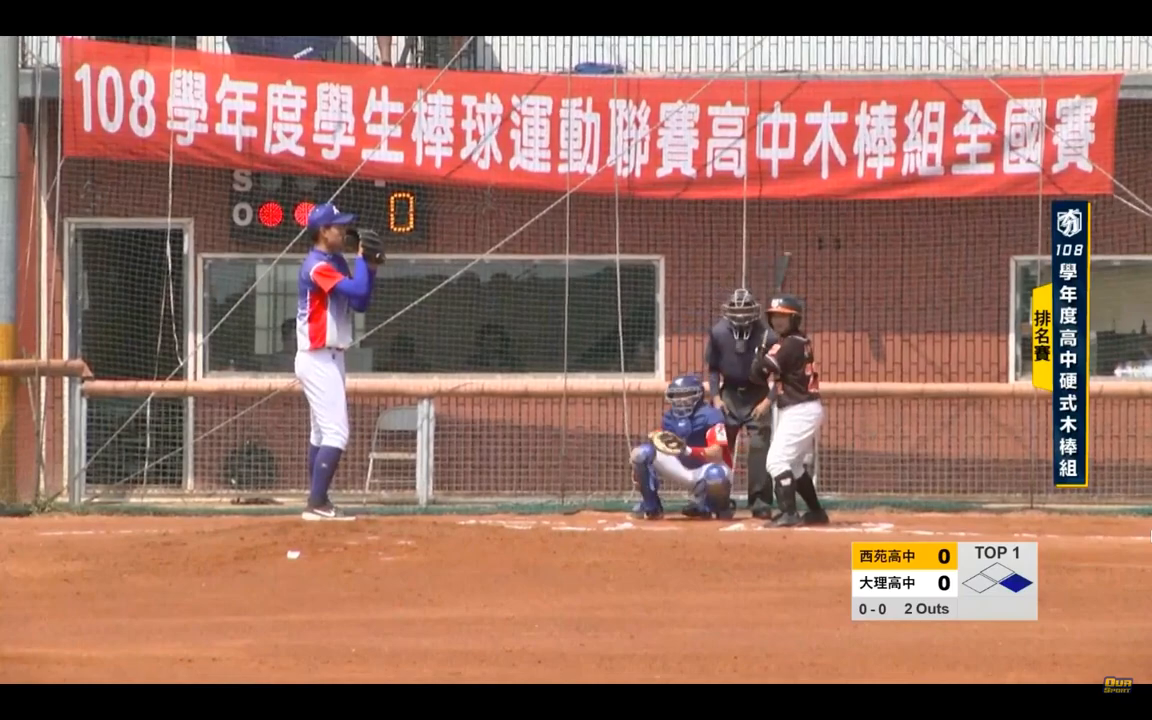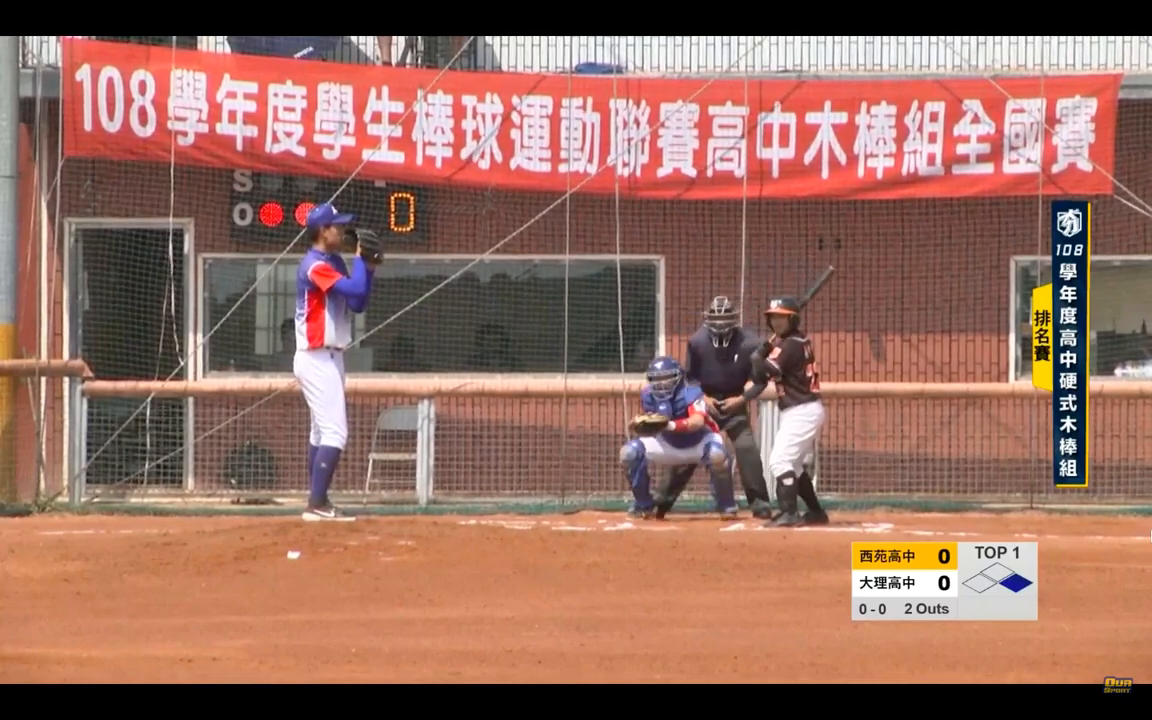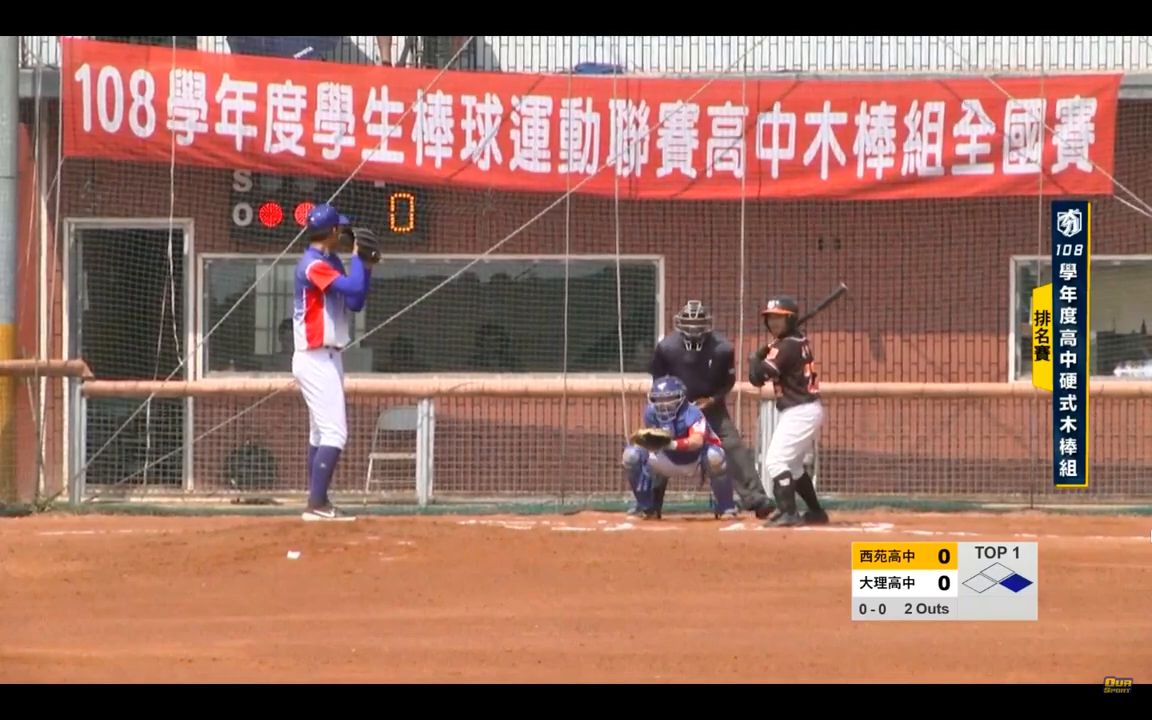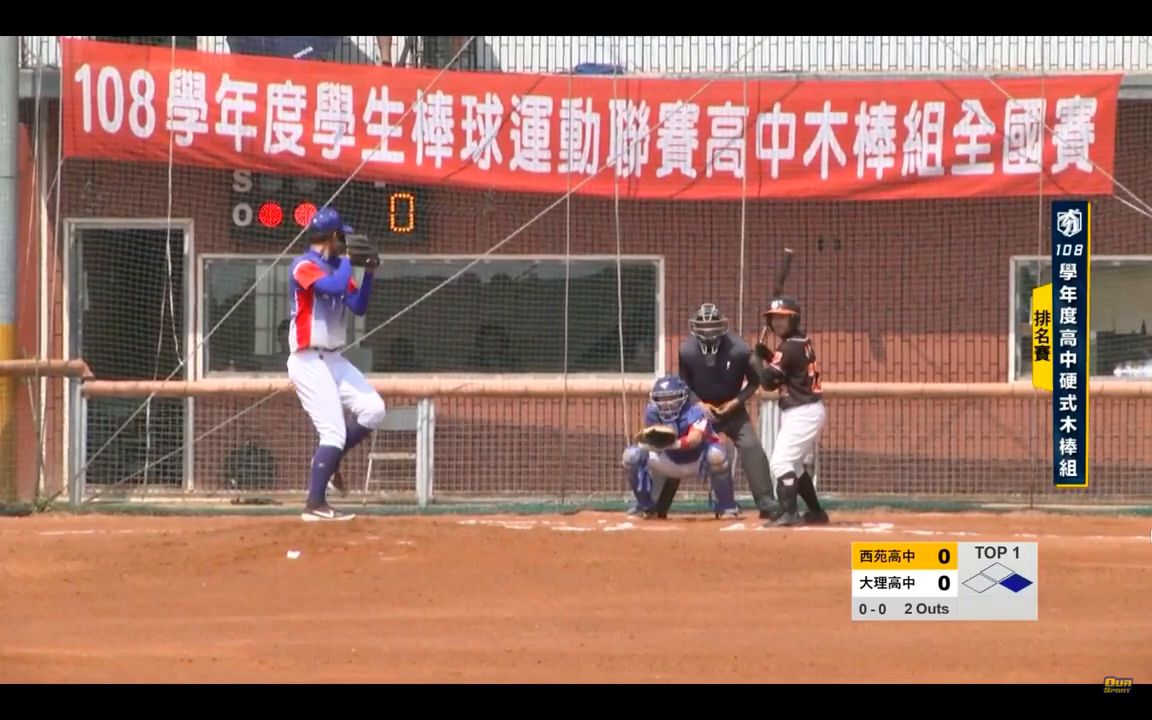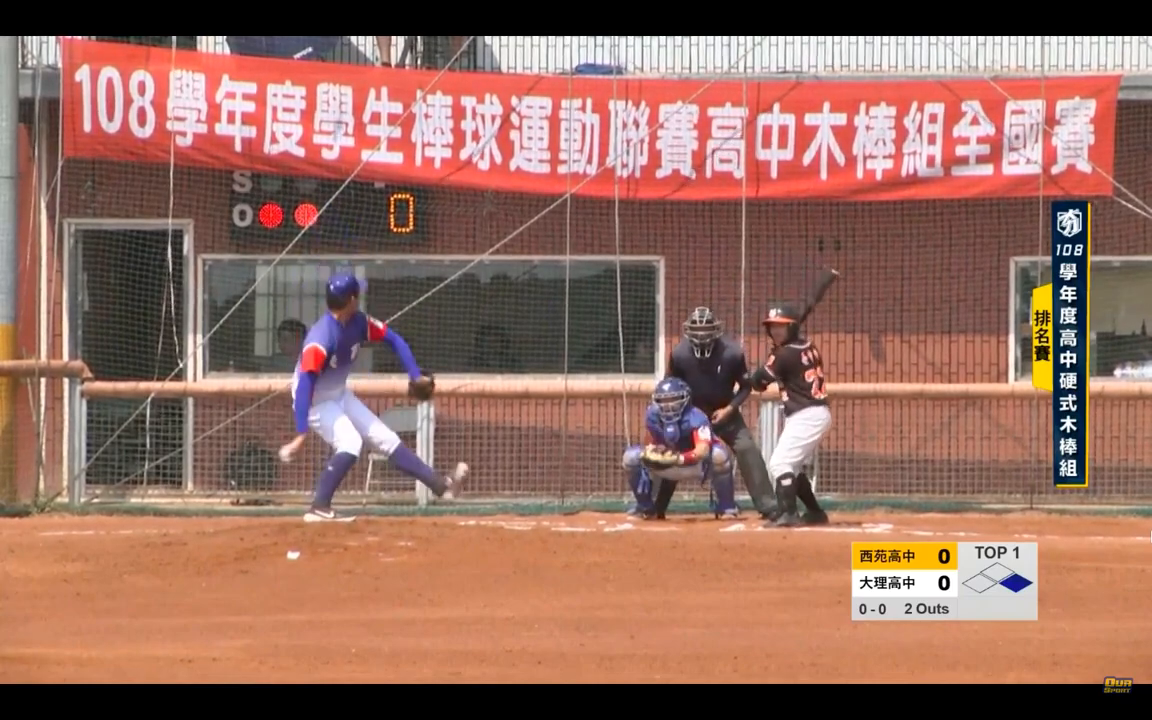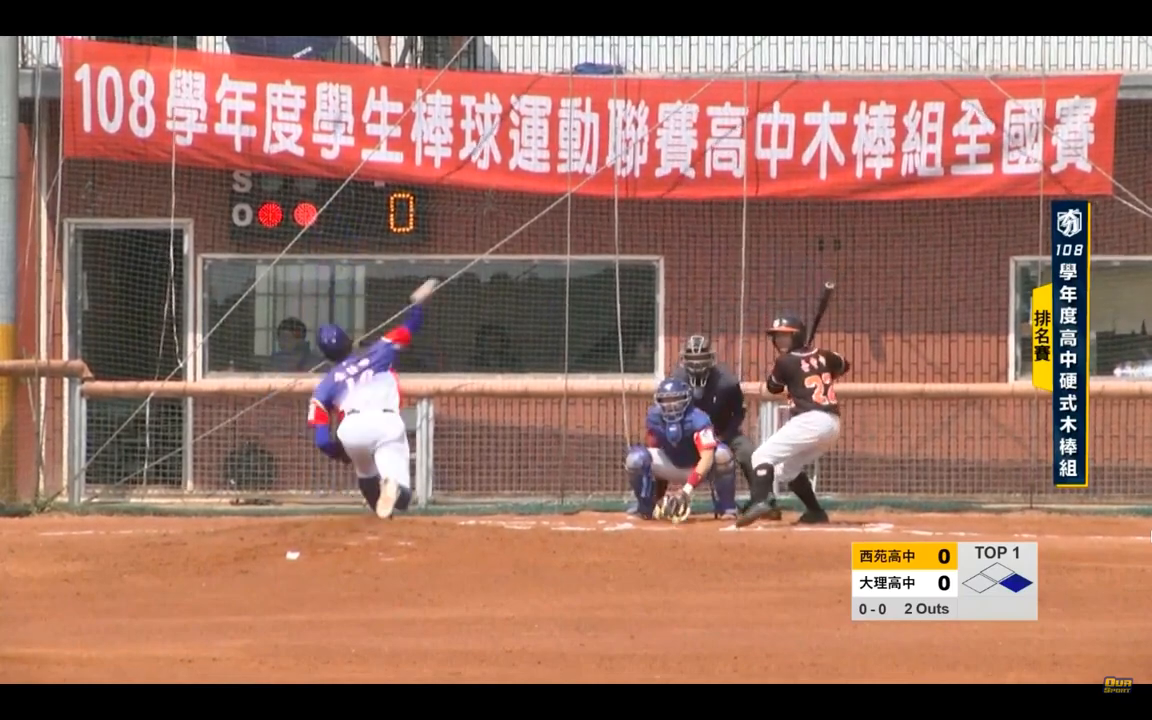
dt=0.4s
person 1, frame 1
left shoulder: (337, 263)
right shoulder: (317, 266)
left elbow: (360, 304)
right elbow: (358, 291)
left wrist: (371, 268)
right wrist: (361, 258)
left hip: (330, 359)
right hip: (318, 360)
left knee: (322, 433)
right knee: (335, 434)
left ankle: (319, 501)
right ankle: (316, 505)
person 1, frame 2
left shoulder: (335, 263)
right shoulder: (315, 265)
left elbow: (358, 304)
right elbow: (356, 290)
left wrist: (369, 268)
right wrist: (359, 258)
left hip: (330, 358)
right hip: (317, 359)
left knee: (322, 433)
right knee: (334, 433)
left ankle: (319, 501)
right ankle: (316, 505)
person 1, frame 3
left shoulder: (331, 262)
right shoulder: (313, 264)
left elbow: (356, 303)
right elbow: (354, 288)
left wrist: (366, 267)
right wrist: (357, 257)
left hip: (327, 358)
right hip: (316, 360)
left knee: (321, 433)
right knee: (334, 433)
left ankle: (319, 502)
right ankle: (316, 505)
person 1, frame 4
left shoulder: (337, 265)
right shoulder: (304, 265)
left elbow: (359, 307)
right elbow: (334, 288)
left wrist: (369, 273)
right wrist: (348, 261)
left hip: (333, 359)
right hip: (310, 362)
left knee: (374, 411)
right knee: (334, 433)
left ankle: (326, 463)
right ankle: (315, 506)
person 1, frame 5
left shoulder: (360, 321)
right shoulder: (320, 339)
left elbow: (392, 338)
right elbow: (304, 386)
left wrist: (415, 375)
right wrist: (301, 434)
left hip: (339, 397)
right hip: (316, 403)
left knee: (386, 440)
right knee: (350, 445)
left ankle: (439, 483)
right ankle: (319, 508)
person 1, frame 6
left shoulder: (324, 387)
right shoulder: (373, 355)
left elbow: (322, 442)
right elbow: (408, 328)
left wrist: (343, 455)
right wrist: (418, 302)
left hip: (352, 432)
right hip: (388, 426)
left knee: (365, 474)
right knee: (400, 494)
right ankle: (391, 486)
person 2, frame 1
left shoulder: (789, 344)
right shoulder: (800, 341)
left elbow: (759, 373)
right elbow: (781, 367)
left wrist: (761, 354)
right wrist: (768, 354)
left hip: (799, 412)
right hip: (806, 410)
left knee: (777, 461)
right knee: (794, 465)
left ankle: (789, 514)
right ankle: (816, 512)
person 2, frame 2
left shoulder: (789, 345)
right shoulder: (800, 341)
left elbow: (760, 375)
right elbow: (782, 369)
left wrist: (760, 353)
right wrist: (769, 353)
left hip: (800, 412)
right hip: (806, 410)
left knee: (779, 461)
right knee: (793, 464)
left ankle: (789, 513)
right ankle: (815, 511)
person 2, frame 3
left shoulder: (786, 346)
right shoulder: (800, 341)
left elbow: (757, 377)
left wrist: (757, 358)
right wrist: (768, 357)
left hip: (798, 412)
right hip: (808, 410)
left knee: (775, 461)
right knee: (793, 465)
left ankle: (788, 513)
right ankle: (816, 512)
person 2, frame 4
left shoulder: (789, 346)
right shoulder: (801, 341)
left elbow: (769, 381)
right elbow: (784, 368)
left wrist: (757, 359)
right wrist: (766, 355)
left hip: (801, 412)
right hip: (808, 410)
left knee: (781, 462)
right knee: (794, 464)
left ankle: (788, 514)
right ankle: (816, 512)
person 2, frame 5
left shoulder: (784, 354)
right shoulder: (808, 346)
left elbow: (757, 382)
left wrist: (768, 361)
left hip: (806, 416)
right hip: (816, 414)
left knee: (779, 463)
right knee: (791, 466)
left ankle: (788, 514)
right ankle: (815, 512)
person 2, frame 6
left shoulder: (785, 362)
right shoulder: (822, 355)
left elbow: (773, 387)
right elbow: (844, 366)
left hip: (811, 421)
right hip: (831, 423)
left knee: (763, 456)
right knee: (788, 468)
left ankle: (760, 502)
right ankle: (815, 512)
person 3, frame 1
left shoulder: (769, 336)
right shoulder: (718, 332)
right elbow: (713, 369)
left wrist: (768, 400)
right wrist: (715, 397)
left hip: (757, 397)
right hip: (728, 395)
left knee: (759, 446)
left ankle: (760, 501)
person 3, frame 2
left shoulder: (749, 343)
right shoulder: (697, 340)
right elbow: (690, 375)
left wrist: (741, 399)
right wrist: (703, 397)
left hip: (735, 402)
right hip: (706, 401)
left knee: (748, 449)
left ankle: (759, 502)
right ankle: (666, 498)
person 3, frame 3
left shoulder: (722, 348)
right shoulder: (667, 346)
left elbow: (729, 381)
right elbow: (657, 375)
left wrist: (711, 400)
left hip: (711, 404)
left knee: (734, 448)
left ankle: (756, 499)
person 3, frame 4
left shoulder: (740, 349)
right shoulder: (687, 350)
left elbow: (754, 382)
right elbow: (685, 383)
left wrist: (736, 402)
right wrist: (699, 404)
left hip: (732, 408)
right hip: (700, 407)
left knee: (752, 448)
left ankle: (767, 505)
right ankle: (657, 506)
person 3, frame 5
left shoulder: (733, 352)
right shoulder: (679, 353)
left elbow: (746, 386)
left wrist: (730, 409)
left hip: (725, 411)
left knee: (747, 450)
left ankle: (768, 506)
person 3, frame 6
left shoulder: (727, 381)
right shoulder: (677, 379)
left elbow: (739, 413)
left wrist: (722, 438)
left hip: (723, 431)
left knee: (750, 454)
left ankle: (768, 504)
person 4, frame 1
left shoulder: (710, 416)
right shoulder: (670, 417)
left elbow: (717, 453)
left wrist: (687, 451)
left hip: (710, 467)
right hip: (683, 468)
left knee: (714, 477)
right knee: (640, 453)
left ankle: (721, 507)
right ankle: (651, 508)
person 4, frame 2
left shoulder: (691, 394)
right shoulder: (648, 396)
left elbow: (698, 422)
left wrist: (671, 425)
left hip: (699, 443)
right hip: (668, 445)
left knee: (717, 455)
right knee: (629, 452)
left ankle: (727, 505)
right ankle: (645, 505)
person 4, frame 3
left shoulder: (692, 414)
right shoulder: (651, 413)
left elbow: (697, 442)
left wrist: (672, 444)
left hip: (698, 458)
right hip: (670, 459)
left knee: (714, 456)
right knee: (631, 455)
right ankle: (646, 508)
person 4, frame 4
left shoulder: (695, 413)
right shoulder: (652, 413)
left elbow: (695, 438)
left wrist: (675, 444)
left hip: (698, 461)
right hip: (671, 461)
left knee: (716, 453)
right knee: (631, 455)
left ankle: (726, 507)
right ankle: (646, 507)
person 4, frame 5
left shoulder: (696, 417)
right shoulder: (653, 415)
left elbow: (703, 451)
right elbow: (653, 445)
left wrist: (679, 459)
left hip: (698, 465)
right hip: (669, 465)
left knee: (719, 454)
right knee: (631, 456)
left ankle: (726, 507)
right ankle: (646, 508)
person 4, frame 6
left shoulder: (698, 419)
right shoulder: (654, 417)
left elbow: (707, 458)
right elbow: (653, 449)
left wrist: (688, 489)
left hip: (698, 467)
right hip: (671, 465)
left knee: (722, 454)
right knee: (635, 459)
left ankle: (726, 507)
right ankle: (646, 508)
